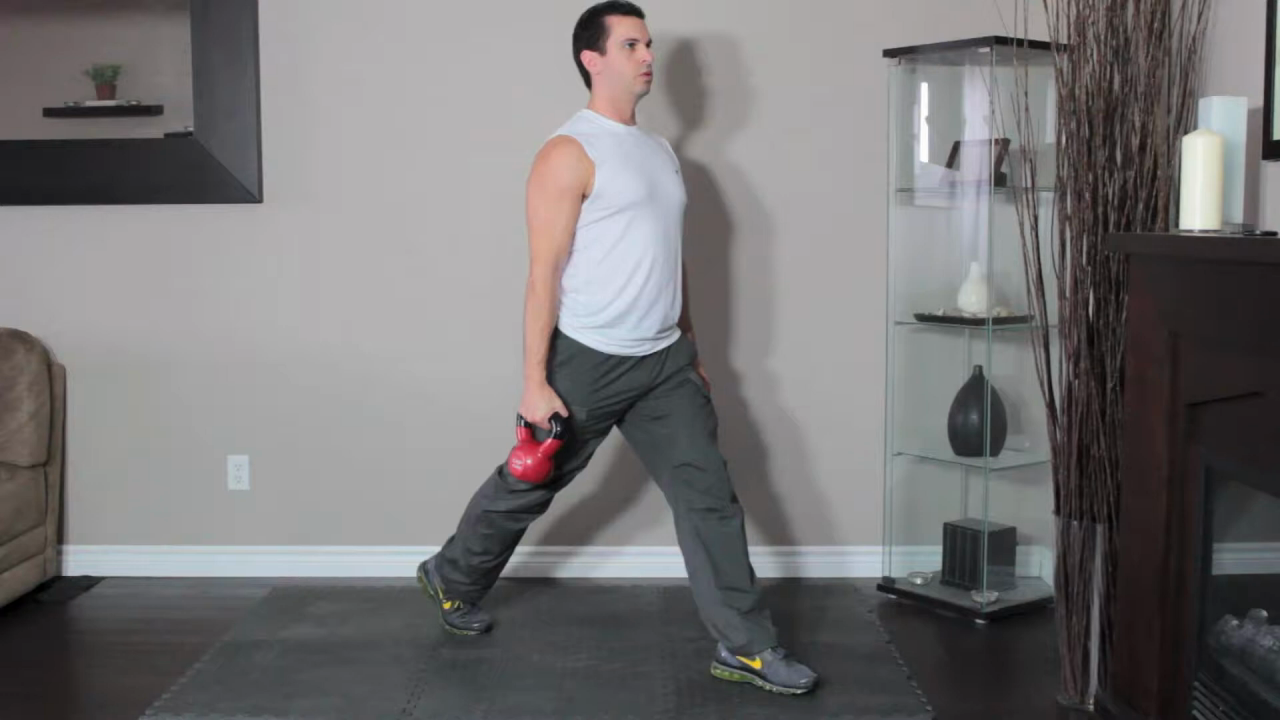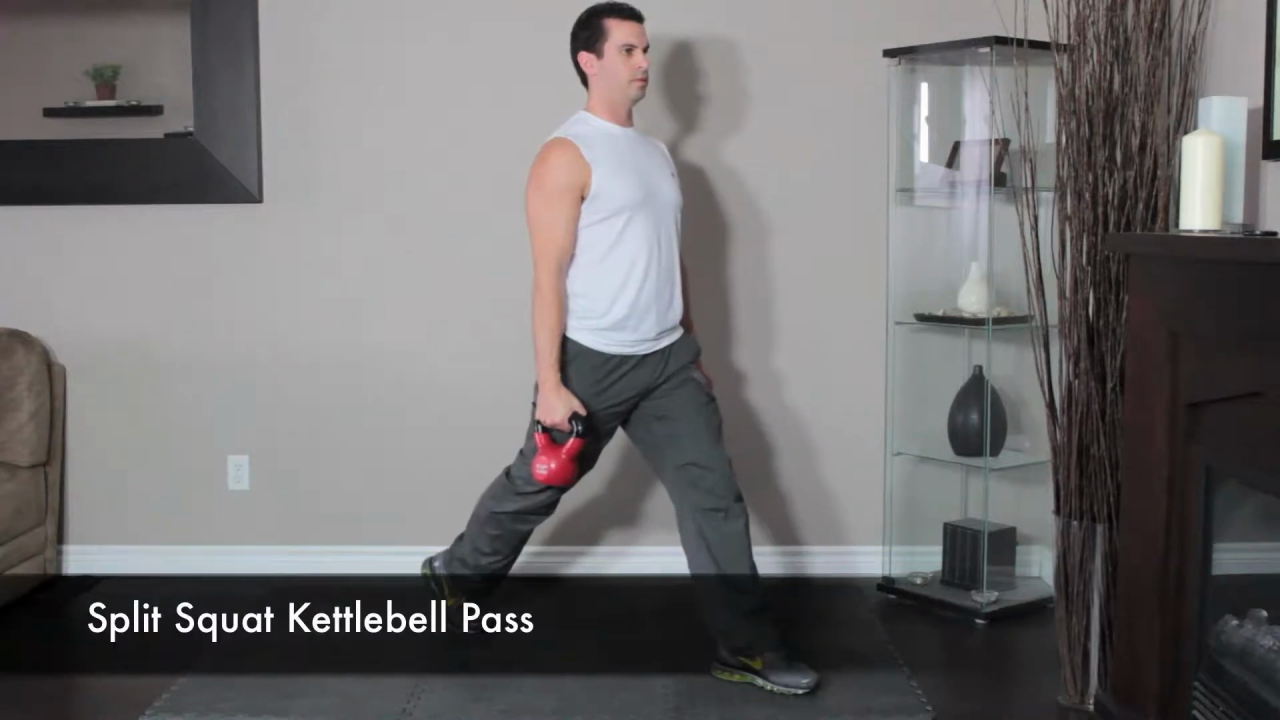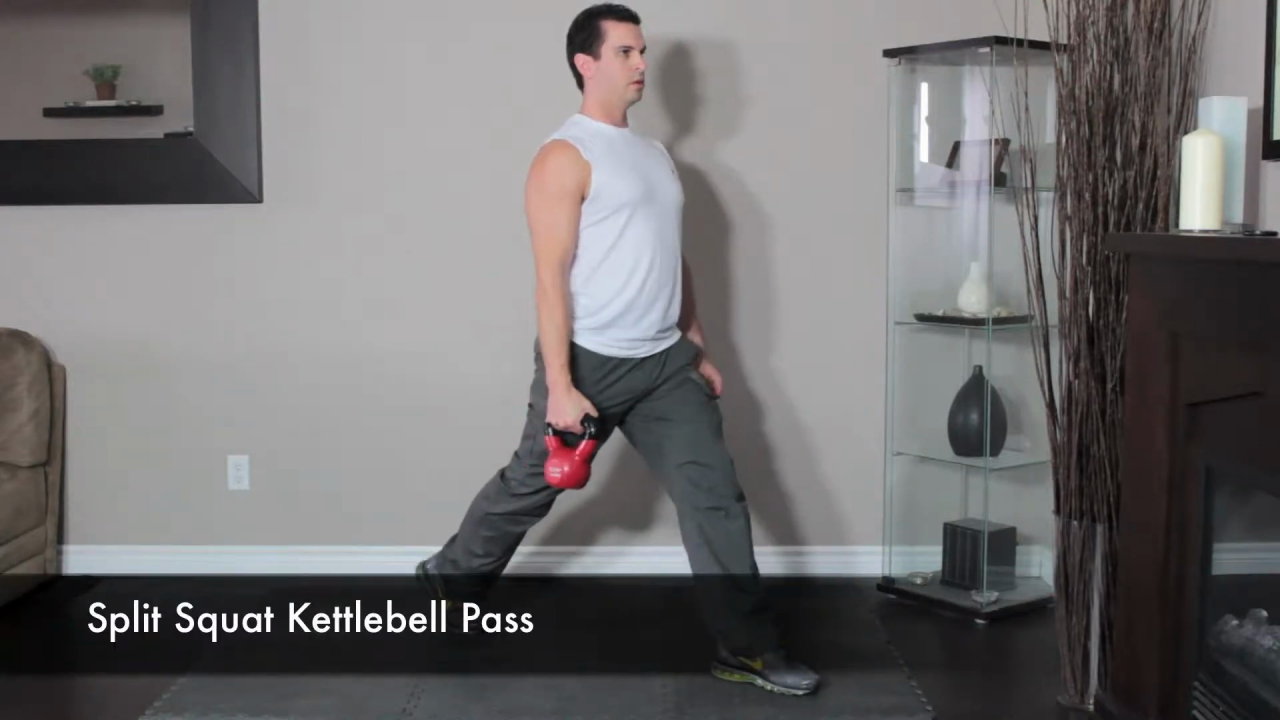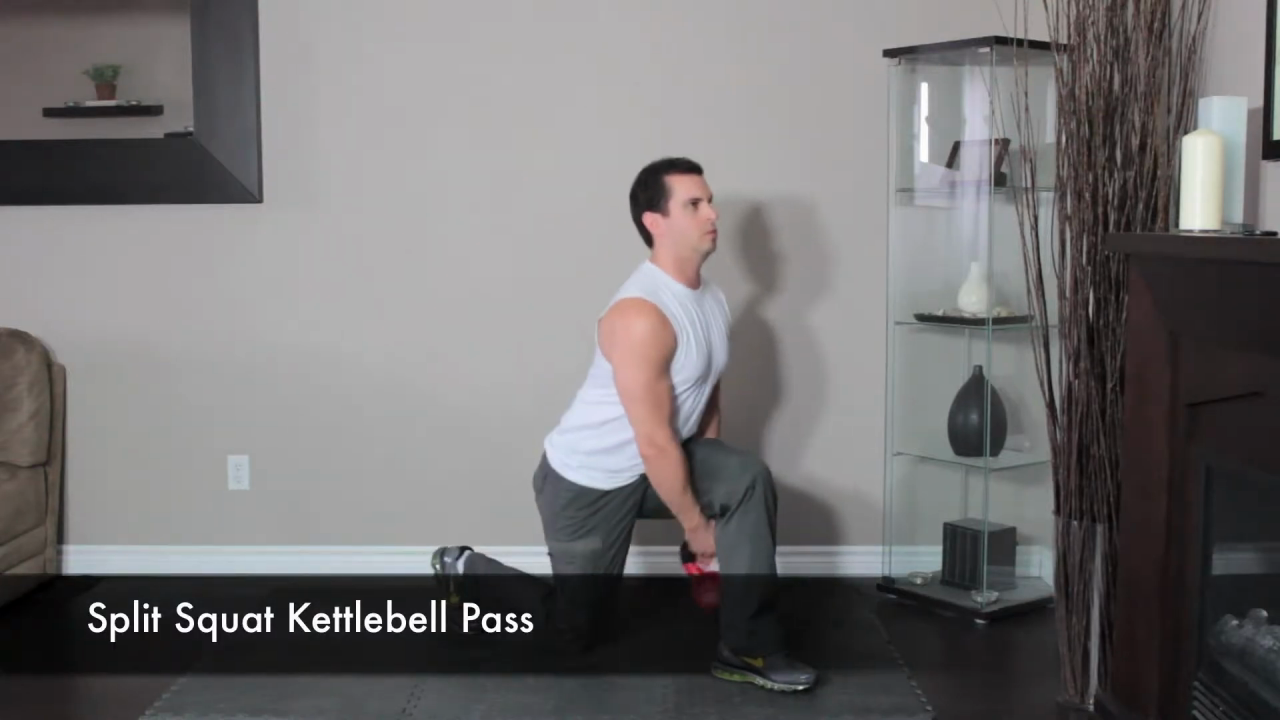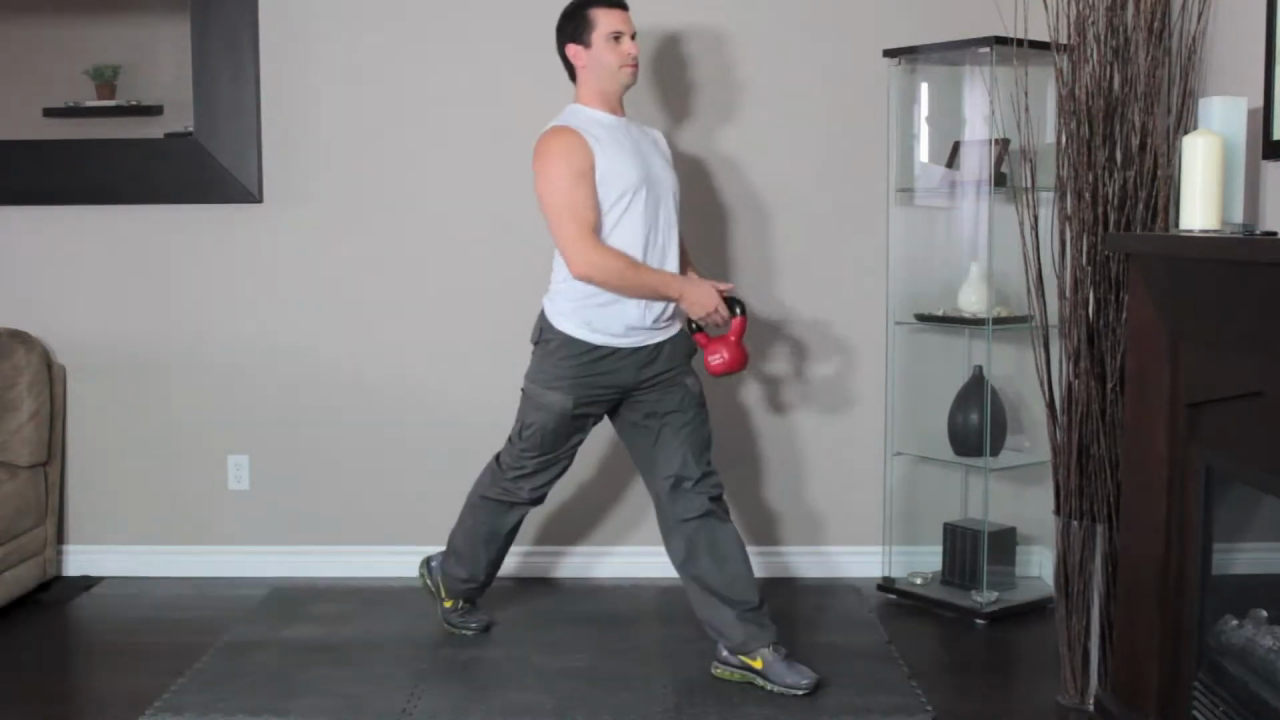
dt=1s
person 1, frame 1
left shoulder: (660, 150)
right shoulder: (570, 152)
right elbow: (544, 272)
left wrist: (691, 351)
right wrist: (535, 380)
left hip: (664, 360)
right hip: (587, 359)
left knee: (708, 494)
right knee: (527, 487)
left ankle: (744, 645)
right ankle: (453, 578)
person 1, frame 2
left shoulder: (656, 152)
right shoulder: (566, 155)
right elbow: (549, 275)
left wrist: (692, 350)
right wrist: (550, 382)
left hip: (667, 359)
right hip: (592, 360)
left knee: (713, 493)
right knee: (535, 486)
left ankle: (746, 647)
right ankle: (455, 575)
person 1, frame 3
left shoulder: (654, 153)
right shoulder: (565, 156)
right elbow: (552, 278)
left wrist: (698, 349)
right wrist: (559, 386)
left hip: (664, 360)
right hip: (590, 360)
left knee: (714, 493)
right knee: (530, 487)
left ankle: (747, 648)
right ankle: (447, 577)
person 1, frame 4
left shoulder: (712, 300)
right shoulder: (641, 316)
left elbow: (705, 403)
right elbow: (656, 444)
left wrist: (710, 489)
right wrist: (696, 526)
left hip: (651, 464)
right hip: (586, 478)
left knee: (748, 480)
right knee: (574, 623)
left ankle: (747, 648)
right ankle: (465, 569)
person 1, frame 5
left shoulder: (650, 140)
right shoulder: (566, 142)
right elbow: (584, 257)
left wrist: (694, 281)
right wrist: (682, 291)
left hip: (659, 351)
right hip: (580, 349)
left knee: (692, 493)
right knee: (520, 478)
left ankle: (746, 644)
right ankle: (453, 578)
